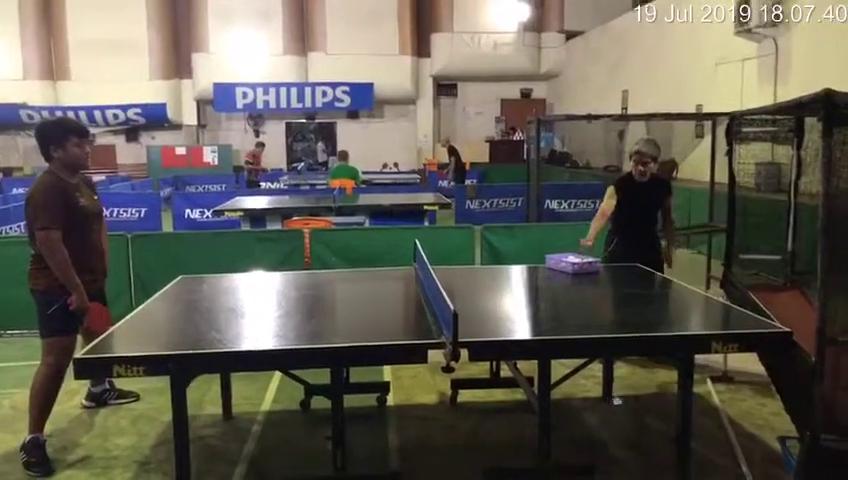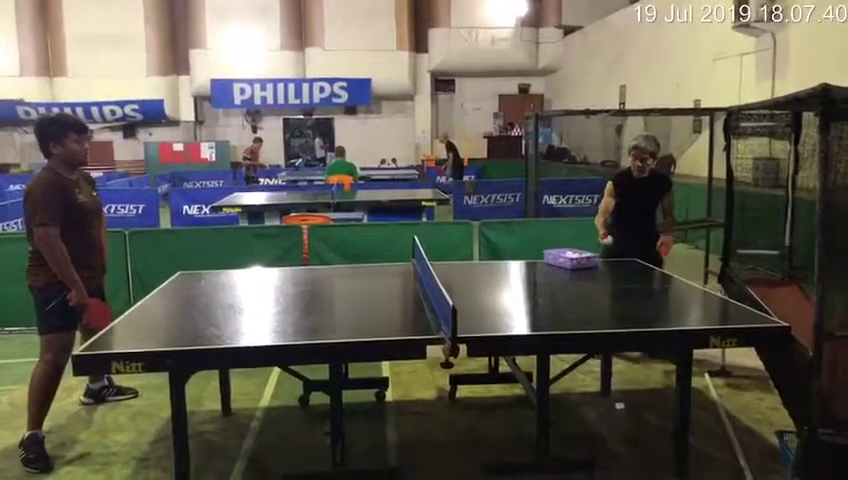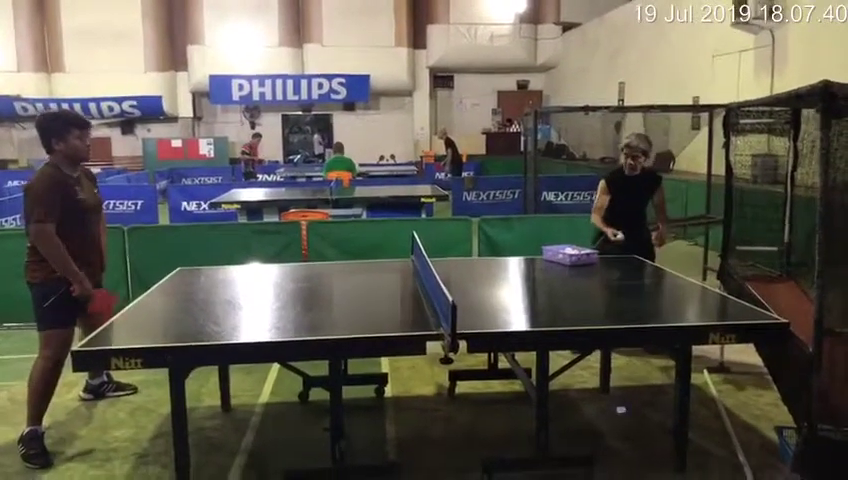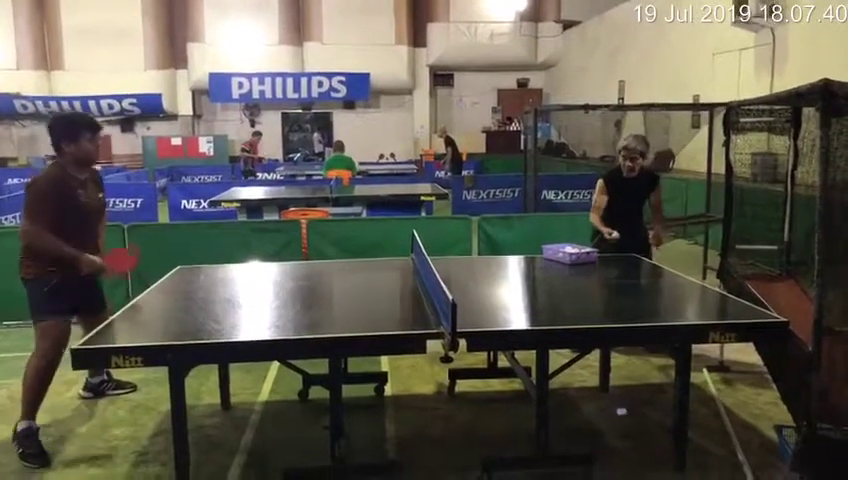
dt=0.2s
person 1, frame 1
left shoulder: (85, 183)
right shoulder: (46, 190)
right elbow: (49, 245)
left wrist: (100, 271)
right wrist: (76, 291)
left hip: (90, 282)
right hip: (58, 288)
left knee: (99, 338)
right knee: (56, 359)
left ankle: (99, 389)
right ankle: (33, 441)
person 1, frame 2
left shoulder: (84, 179)
right shoulder: (45, 186)
right elbow: (47, 240)
left wrist: (100, 267)
right wrist: (74, 286)
left hip: (89, 278)
right hip: (57, 284)
left knee: (98, 334)
right knee: (54, 355)
left ankle: (97, 386)
right ankle: (32, 438)
person 1, frame 3
left shoulder: (86, 176)
right shoulder: (46, 182)
right elbow: (42, 236)
left wrist: (98, 265)
right wrist: (76, 278)
left hip: (86, 274)
right hip: (55, 280)
left knee: (98, 329)
right knee: (54, 351)
left ankle: (96, 382)
right ankle: (31, 433)
person 1, frame 4
left shoulder: (92, 177)
right shoulder: (48, 182)
right elbow: (32, 233)
left wrist: (96, 255)
right wrist: (80, 258)
left hip: (82, 270)
right hip: (48, 273)
left knee: (100, 325)
right knee: (50, 345)
left ankle: (97, 380)
right ankle: (25, 429)
person 2, frame 1
left shoulder: (663, 186)
right shoulder: (618, 187)
left elbow: (667, 220)
right elbow: (602, 215)
left wrist: (669, 246)
right wrist: (590, 238)
left hip: (650, 246)
right hip: (620, 246)
person 2, frame 2
left shoulder: (663, 182)
right shoulder: (616, 182)
left elbow: (668, 216)
right elbow: (602, 214)
left wrist: (666, 234)
right wrist: (602, 231)
left hip: (649, 242)
right hip: (619, 243)
person 2, frame 3
left shoulder: (653, 180)
right shoulder: (609, 181)
left elbow: (660, 212)
right elbow: (596, 214)
left wrist: (662, 229)
right wrist: (607, 230)
left hip: (640, 239)
right hip: (612, 241)
person 2, frame 4
left shoulder: (651, 180)
right shoulder: (607, 180)
left elbow: (657, 211)
right elbow: (594, 214)
left wrist: (658, 231)
right wrist: (603, 229)
left hip: (637, 237)
right hip: (609, 238)
